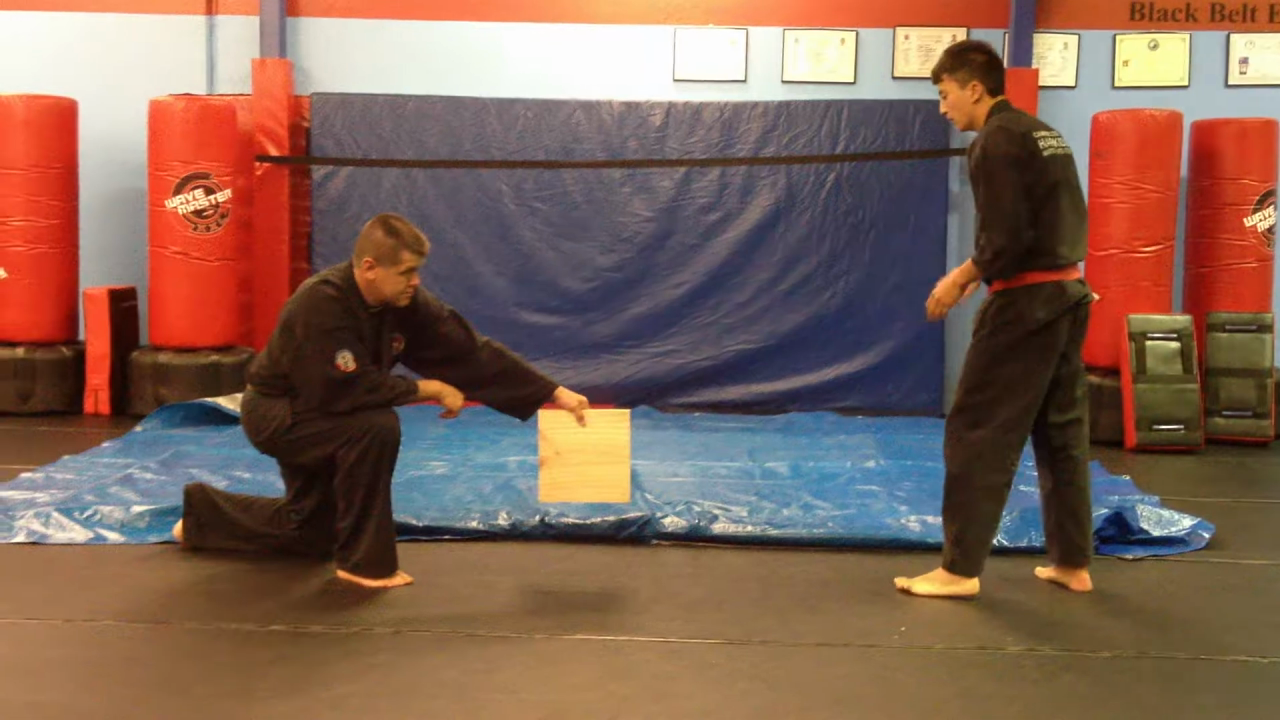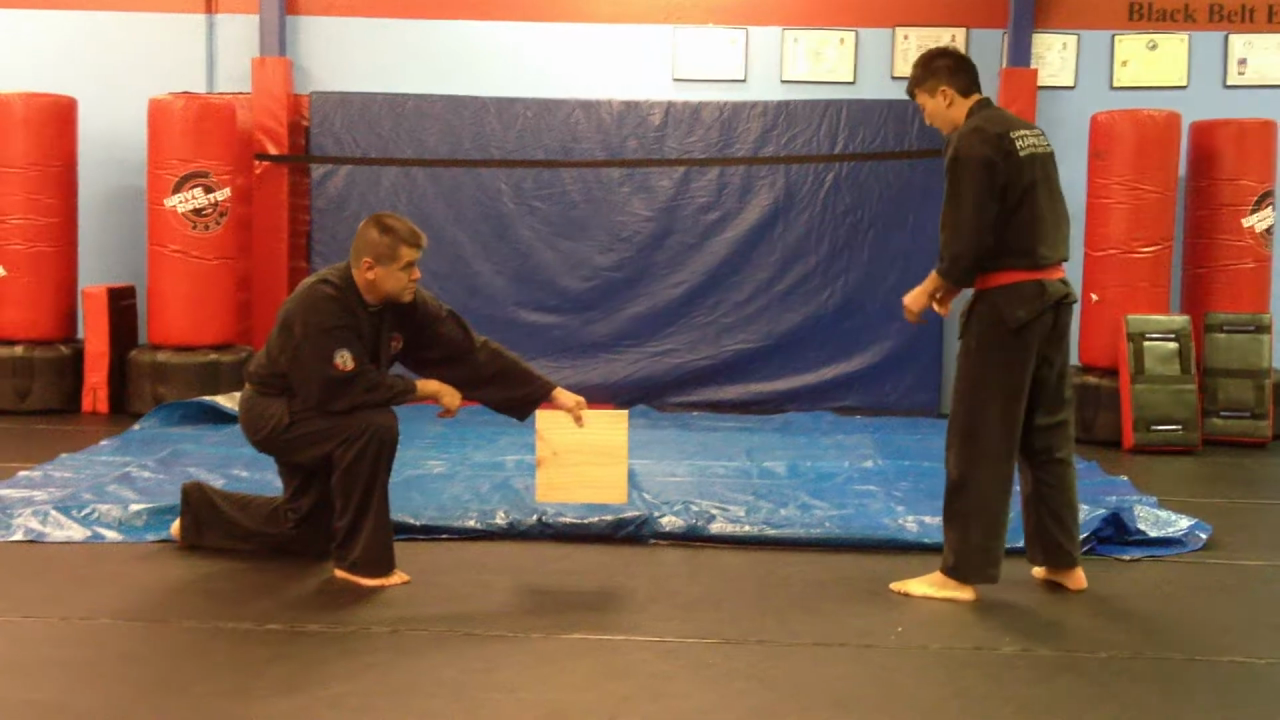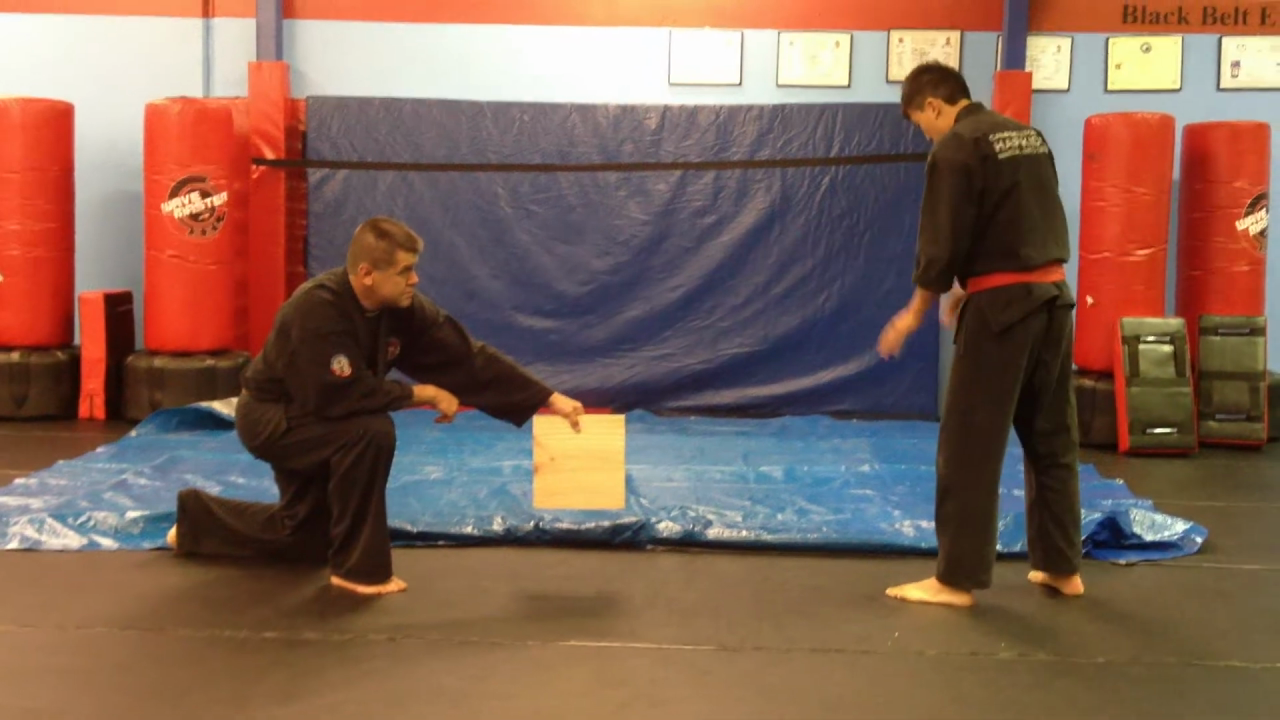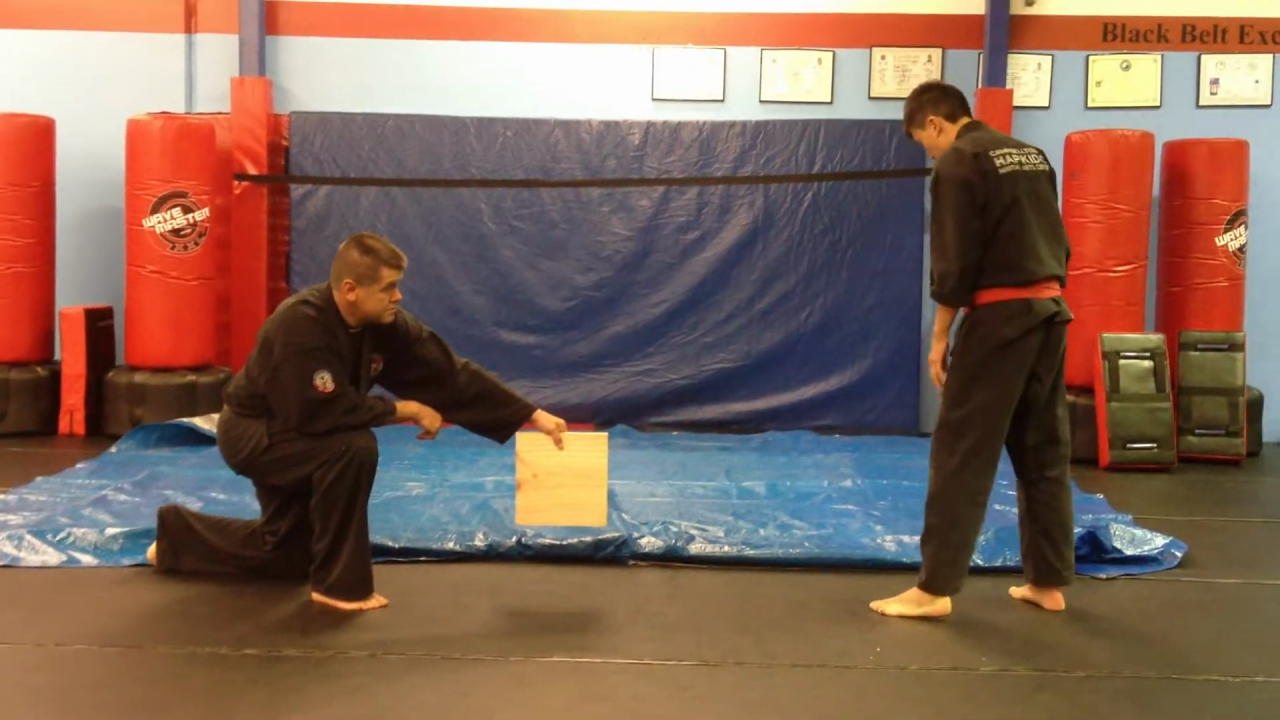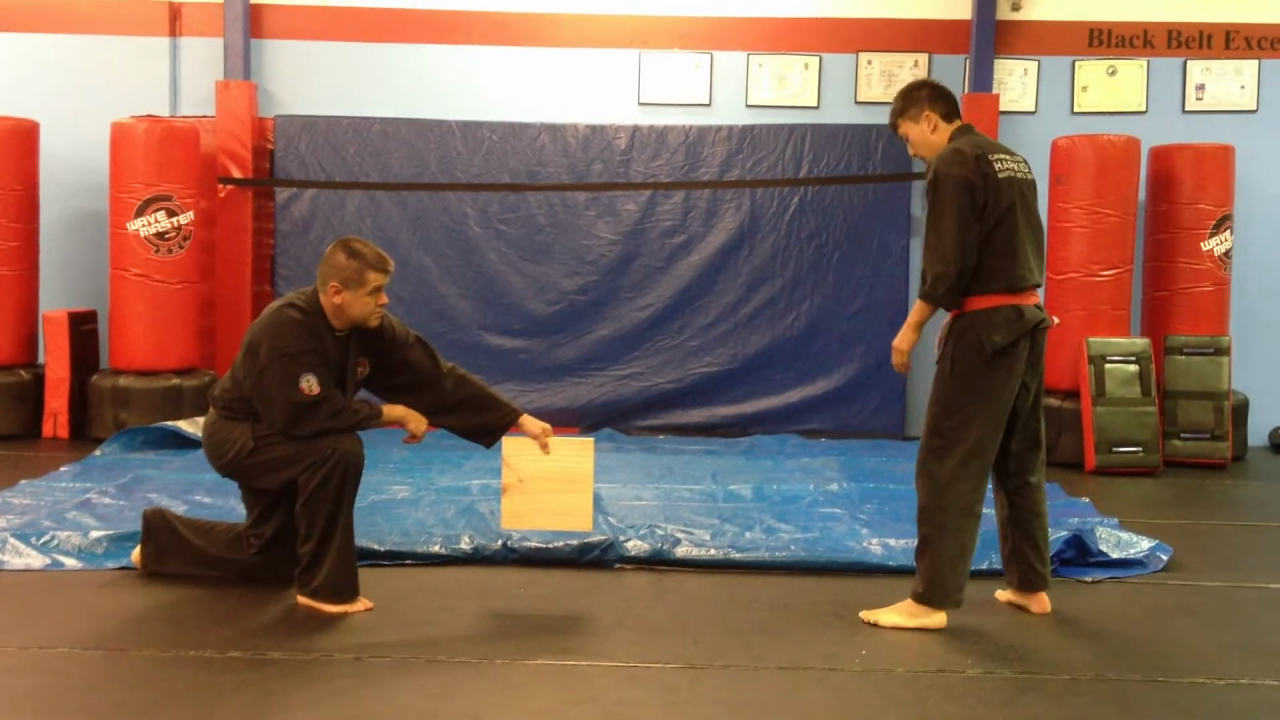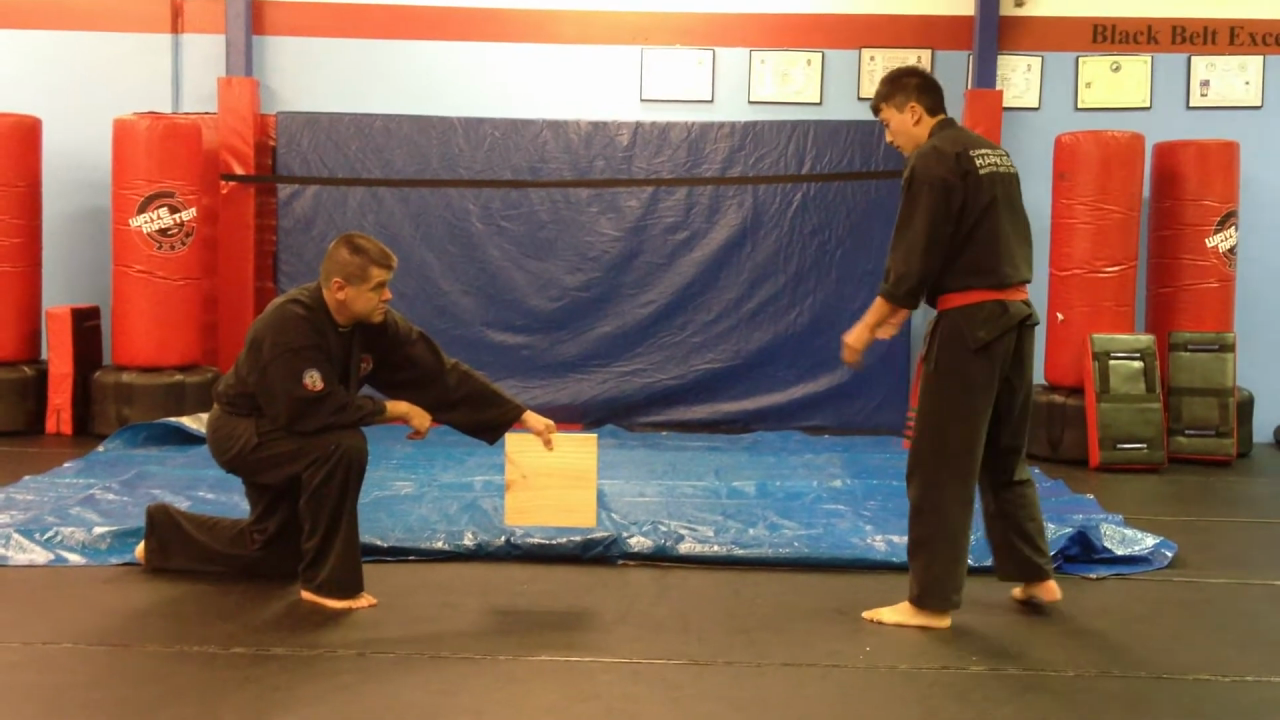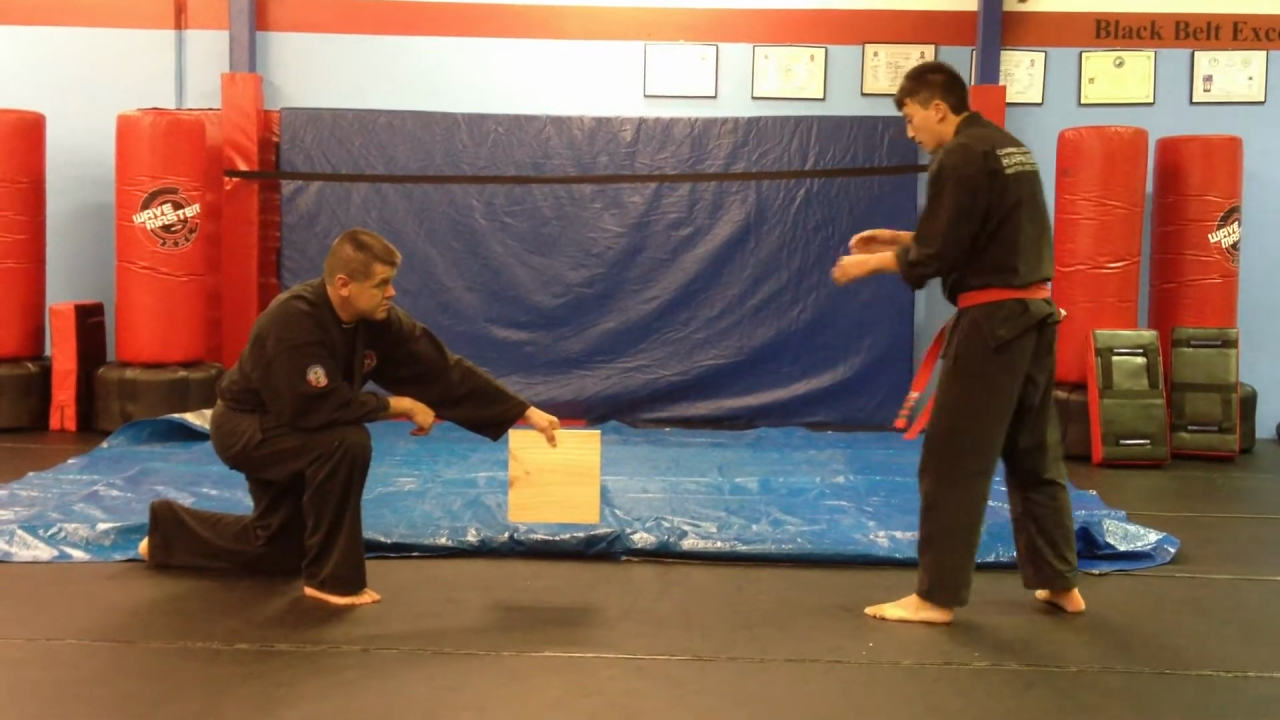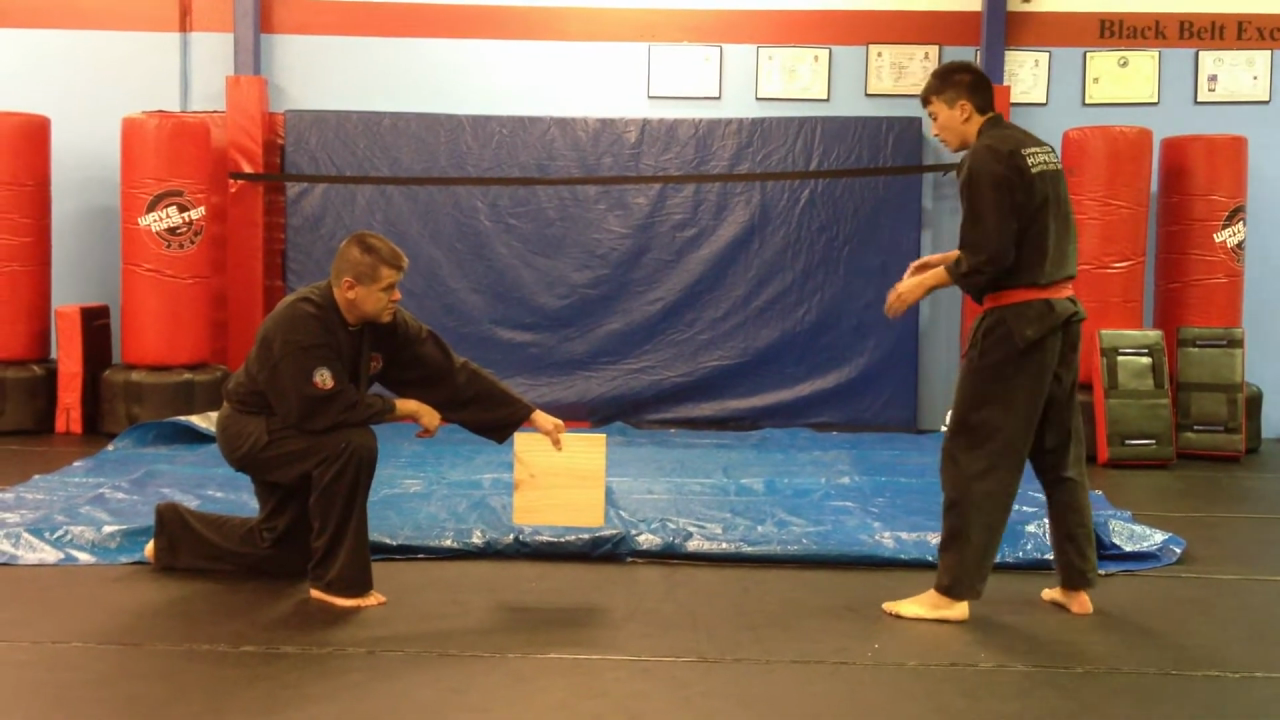
dt=0.3s
person 1, frame 1
left shoulder: (995, 143)
right shoulder: (1043, 133)
left elbow: (1005, 241)
left wrist: (958, 280)
right wrist: (974, 274)
left hip: (1027, 301)
right hip: (1066, 293)
left knee: (978, 430)
right knee: (1062, 434)
left ankle: (960, 567)
right ankle: (1072, 562)
person 1, frame 2
left shoulder: (972, 144)
right shoulder: (1028, 133)
left elbow: (966, 241)
left wrist: (929, 289)
right wrist: (953, 283)
left hip: (1008, 302)
right hip: (1051, 292)
left knee: (978, 440)
right knee: (1047, 434)
left ankle: (962, 573)
right ankle: (1063, 561)
person 1, frame 3
left shoulder: (954, 149)
right shoulder: (1030, 137)
left elbow: (942, 247)
left wrist: (916, 311)
left hip: (1002, 303)
right hip: (1052, 295)
left knee: (969, 444)
right knee: (1052, 438)
left ankle: (957, 578)
right ankle: (1062, 566)
person 1, frame 4
left shoulder: (957, 164)
right shoulder: (1032, 155)
left elbow: (953, 264)
right elbow: (1057, 244)
left wrist: (940, 337)
left hip: (1000, 316)
right hip: (1048, 312)
left knee: (960, 453)
right knee: (1043, 453)
left ankle: (935, 586)
right ankle: (1048, 581)
person 1, frame 5
left shoulder: (954, 166)
right shoulder: (1012, 162)
left elbow: (948, 264)
left wrist: (912, 327)
left hip: (985, 326)
right hip: (1027, 319)
left knee: (949, 462)
right knee: (1019, 460)
left ankle: (931, 598)
right ankle: (1030, 584)
person 1, frame 6
left shoulder: (931, 162)
right shoulder: (993, 154)
left elbow: (914, 259)
left wrist: (868, 324)
right wrist: (907, 306)
left hip: (970, 322)
right hip: (1014, 315)
left knee: (939, 465)
right knee: (1004, 457)
left ankle: (931, 601)
right ankle: (1035, 575)
person 1, frame 7
left shoulder: (959, 159)
right shoulder: (1012, 149)
left elbow: (937, 253)
left wrist: (870, 263)
right wrist: (899, 238)
left hip: (992, 320)
right hip: (1034, 313)
left knee: (953, 458)
right knee: (1036, 456)
left ankle: (935, 594)
right ankle: (1060, 583)
person 1, frame 8
left shoulder: (986, 159)
right shoulder: (1035, 148)
left elbow: (990, 258)
left wrist: (927, 281)
right wrist: (949, 258)
left hip: (1017, 320)
right hip: (1058, 312)
left knee: (975, 453)
right knee: (1060, 454)
left ankle: (953, 591)
right ankle: (1075, 585)
person 2, frame 1
left shoulder: (404, 302)
right shoulder: (321, 304)
left elbow: (470, 351)
right elbow: (349, 389)
left wrist: (553, 392)
right wrist: (429, 389)
left hip: (317, 411)
right hip: (276, 412)
left knee: (312, 532)
right knee: (376, 427)
left ankle: (202, 513)
right ankle: (363, 560)
person 2, frame 2
left shoulder: (403, 301)
right shoulder: (320, 304)
left elbow: (469, 351)
right elbow: (347, 389)
left wrist: (551, 392)
right wrist: (428, 389)
left hip: (315, 410)
right hip: (274, 410)
left knee: (310, 531)
right knee: (374, 427)
left ankle: (199, 512)
right ankle: (360, 560)
person 2, frame 3
left shoulder: (401, 306)
right shoulder: (317, 309)
left elbow: (465, 357)
right elbow: (344, 394)
left wrist: (547, 398)
right wrist: (423, 393)
left hip: (311, 417)
right hip: (271, 416)
left knee: (307, 537)
right knee: (371, 432)
left ankle: (197, 517)
right ankle: (357, 567)
person 2, frame 4
left shoulder: (384, 323)
right shoulder: (300, 325)
left elbow: (450, 374)
right elbow: (327, 411)
left wrist: (531, 414)
right wrist: (407, 409)
left hip: (294, 431)
right hip: (253, 433)
left knee: (289, 554)
right knee: (354, 448)
left ankle: (177, 535)
right ankle: (339, 583)
person 2, frame 5
left shoulder: (371, 327)
right shoulder: (286, 328)
left elbow: (436, 377)
right elbow: (311, 414)
left wrist: (517, 418)
right wrist: (392, 413)
left hip: (278, 437)
right hip: (238, 435)
left knee: (274, 557)
right knee: (339, 451)
left ankle: (161, 537)
right ankle: (323, 586)
person 2, frame 6
left shoulder: (374, 323)
right shoulder: (289, 324)
left elbow: (439, 373)
right elbow: (314, 410)
left wrist: (521, 415)
right wrist: (396, 410)
left hip: (283, 433)
right hip: (242, 431)
left knee: (277, 553)
right knee: (343, 447)
left ankle: (163, 534)
right ankle: (327, 581)
person 2, frame 7
left shoulder: (377, 320)
right shoulder: (294, 320)
left elbow: (443, 370)
right elbow: (318, 407)
left wrist: (524, 411)
right wrist: (400, 406)
left hip: (287, 428)
right hip: (246, 427)
left knee: (280, 548)
right knee: (346, 443)
left ankle: (167, 531)
right ankle: (330, 578)
person 2, frame 8
left shoulder: (384, 322)
right shoulder: (300, 323)
left elbow: (449, 373)
right elbow: (326, 409)
left wrist: (530, 415)
right wrist: (406, 407)
left hip: (293, 429)
right hip: (252, 429)
left knee: (287, 551)
right knee: (353, 445)
left ankle: (173, 533)
right ankle: (336, 579)
